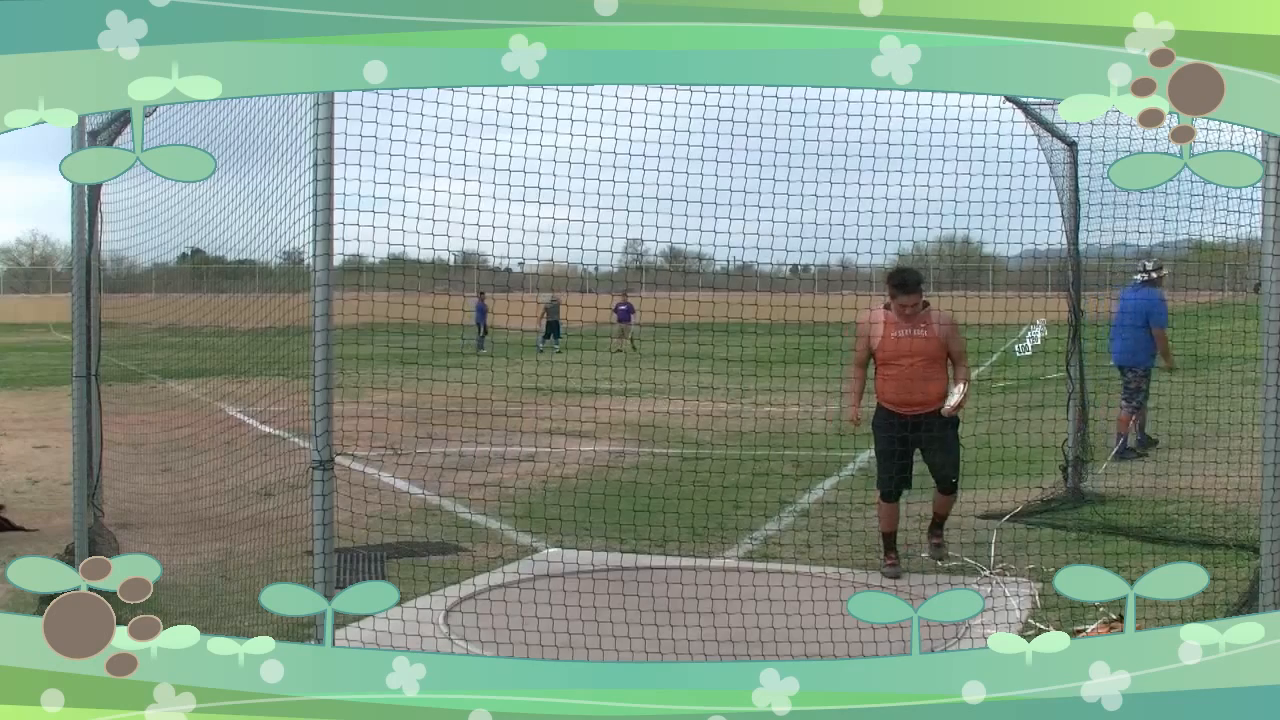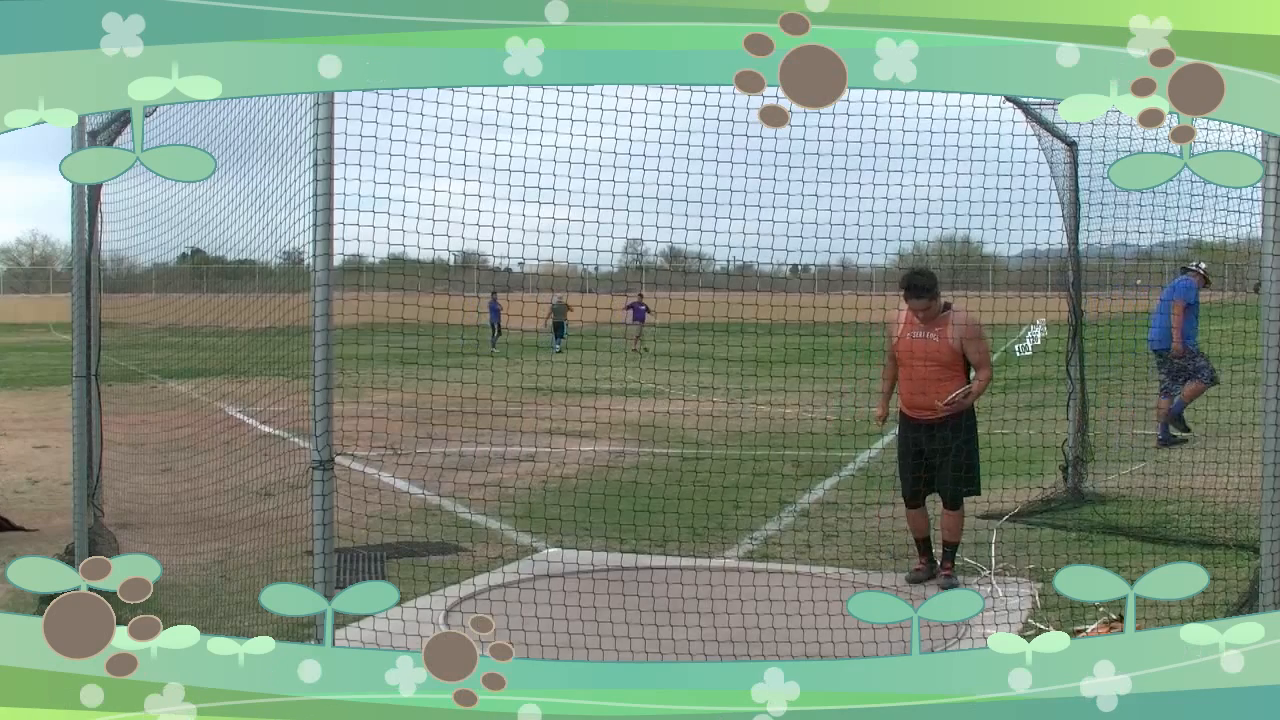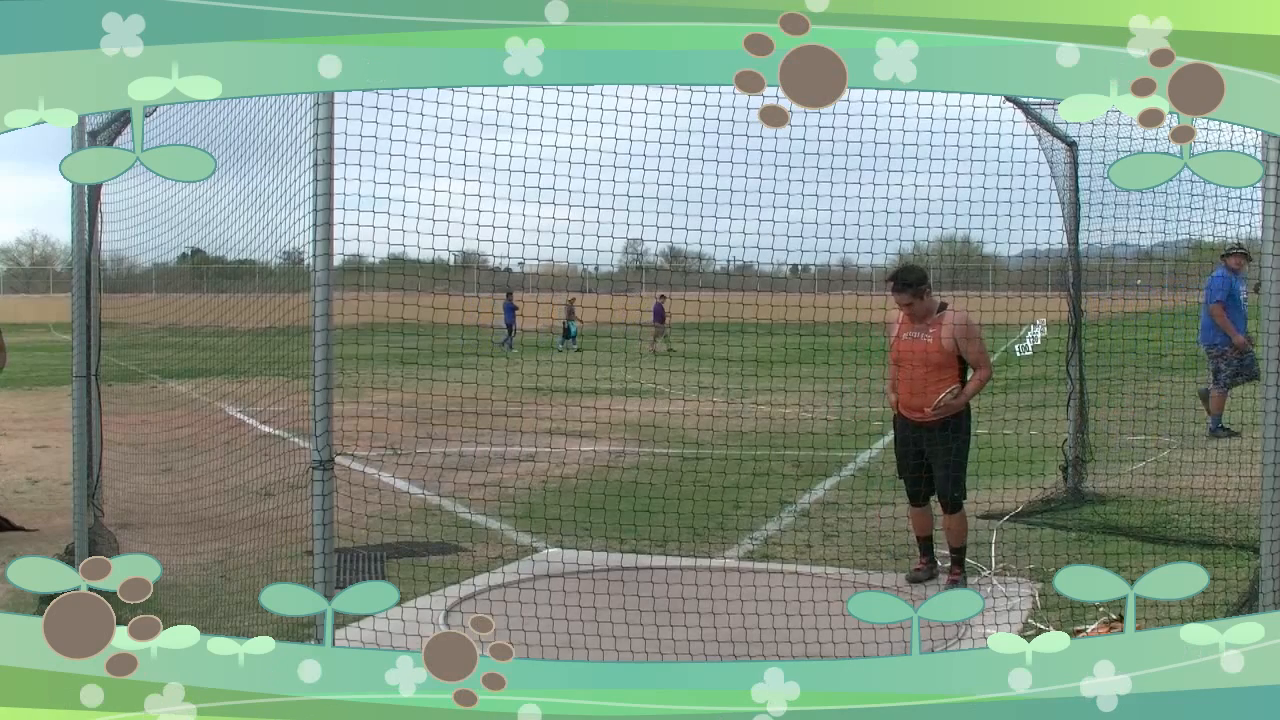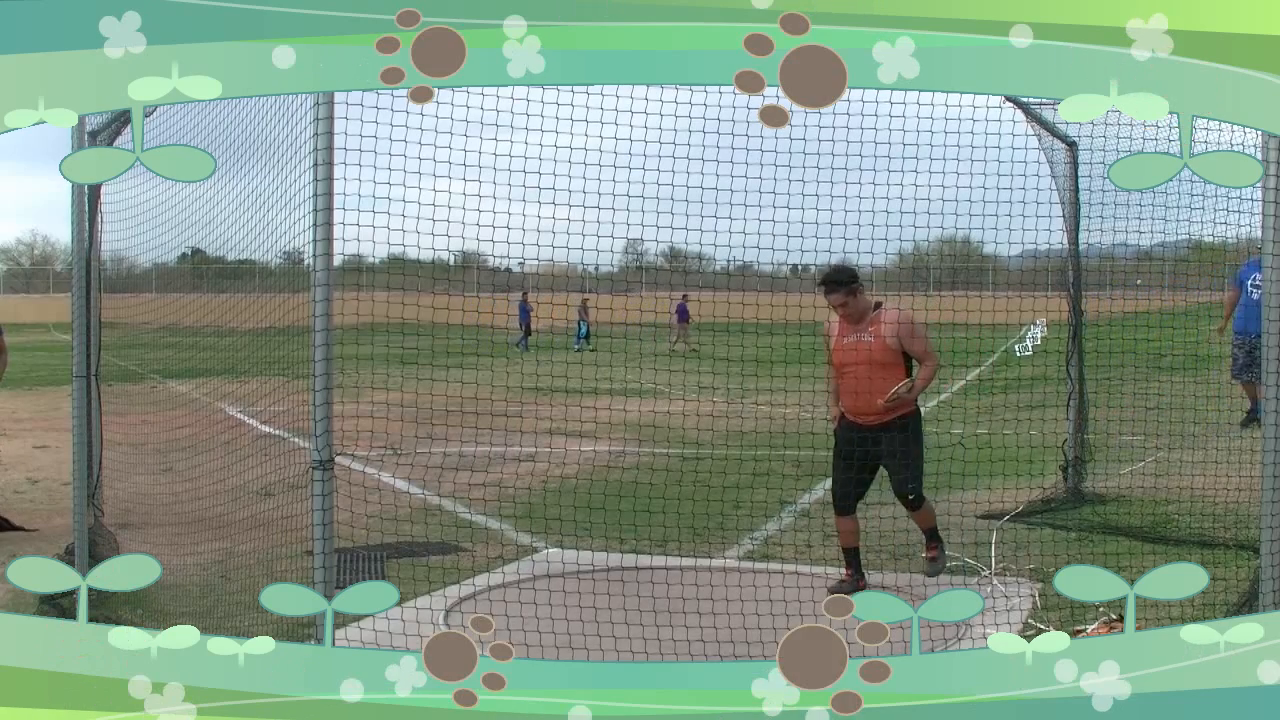
dt=0.7s
person 1, frame 1
left shoulder: (942, 321)
right shoulder: (871, 322)
left elbow: (960, 362)
right elbow: (860, 365)
left wrist: (960, 394)
right wrist: (855, 403)
left hip: (936, 417)
right hip: (890, 418)
left knee: (948, 482)
right knee: (889, 489)
left ankle: (936, 530)
right ankle: (890, 554)
person 1, frame 2
left shoulder: (962, 323)
right shoulder: (899, 322)
left elbow: (984, 369)
left wrist: (968, 399)
right wrist: (884, 402)
left hip: (952, 423)
right hip: (911, 422)
left knee: (952, 496)
right knee: (912, 496)
left ankle: (948, 564)
right ankle: (925, 560)
person 1, frame 3
left shoulder: (958, 323)
right shoulder: (897, 322)
left elbow: (983, 369)
left wrist: (960, 401)
right wrist: (892, 390)
left hip: (947, 425)
right hip: (907, 423)
left knee: (950, 497)
right knee: (916, 496)
left ankle: (957, 569)
right ankle: (926, 559)
person 1, frame 4
left shoulder: (898, 321)
right shoulder: (832, 328)
left elbow: (930, 362)
left wrist: (911, 395)
right wrist: (834, 403)
left hip: (898, 424)
right hip: (852, 427)
left knee: (908, 492)
right knee: (843, 500)
left ankle: (934, 544)
right ankle: (854, 573)
person 2, frame 1
left shoulder: (1126, 293)
right shoulder: (1156, 298)
right elbow: (1159, 334)
right wrist: (1168, 359)
left hip: (1119, 353)
right hip: (1139, 357)
left knee: (1135, 398)
right knee: (1131, 403)
left ankle: (1142, 438)
right ankle: (1121, 448)
person 2, frame 2
left shoulder: (1174, 284)
right shoulder: (1188, 283)
right elbow: (1177, 309)
right wrist: (1177, 339)
left hip: (1159, 343)
right hip: (1178, 343)
left knee: (1167, 389)
right knee: (1206, 376)
left ankle: (1163, 435)
right ankle: (1176, 411)
person 2, frame 3
left shoulder: (1237, 277)
right shoulder: (1221, 277)
right elbow: (1215, 309)
left wrist: (1243, 334)
right wrist: (1235, 335)
left hip: (1231, 338)
right hip: (1220, 339)
left knee: (1250, 371)
right knee: (1222, 382)
left ankle: (1209, 393)
right ankle: (1215, 426)
person 2, frame 4
right shoulder: (1248, 266)
right elbow: (1234, 293)
right wrist: (1225, 320)
right hip: (1242, 329)
left knee: (1262, 375)
right knee: (1241, 372)
right ankle: (1255, 408)
